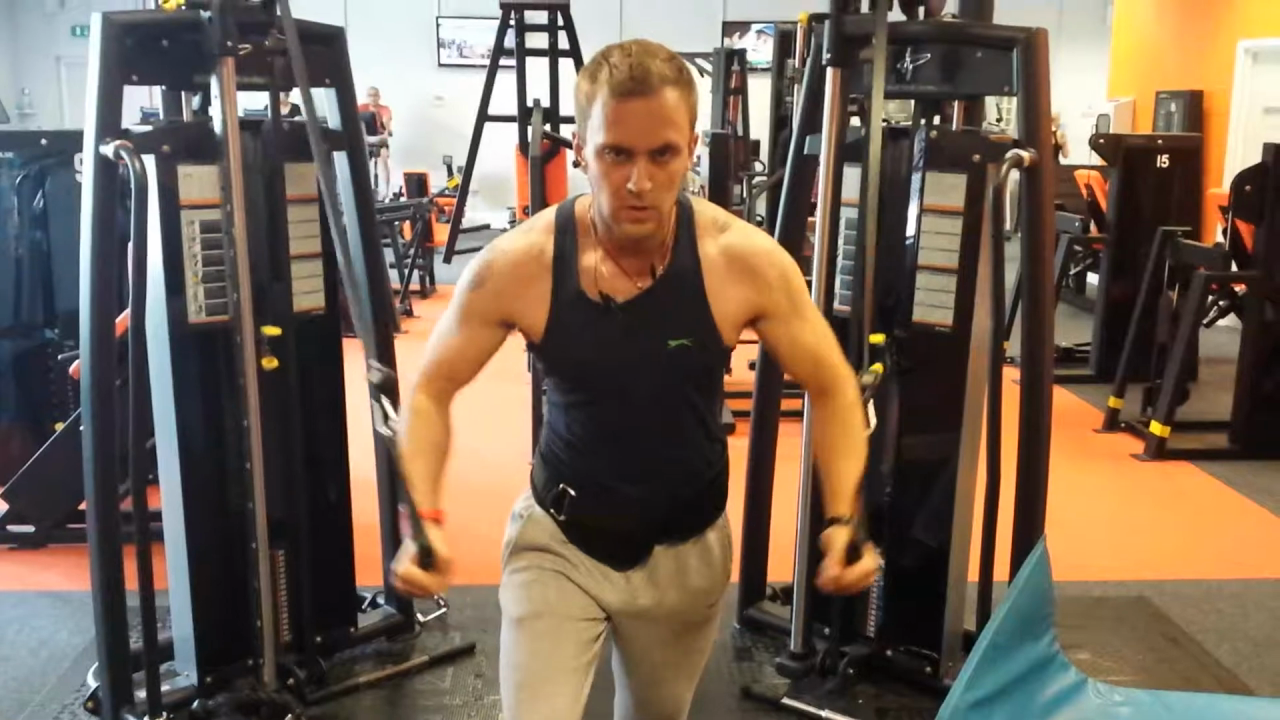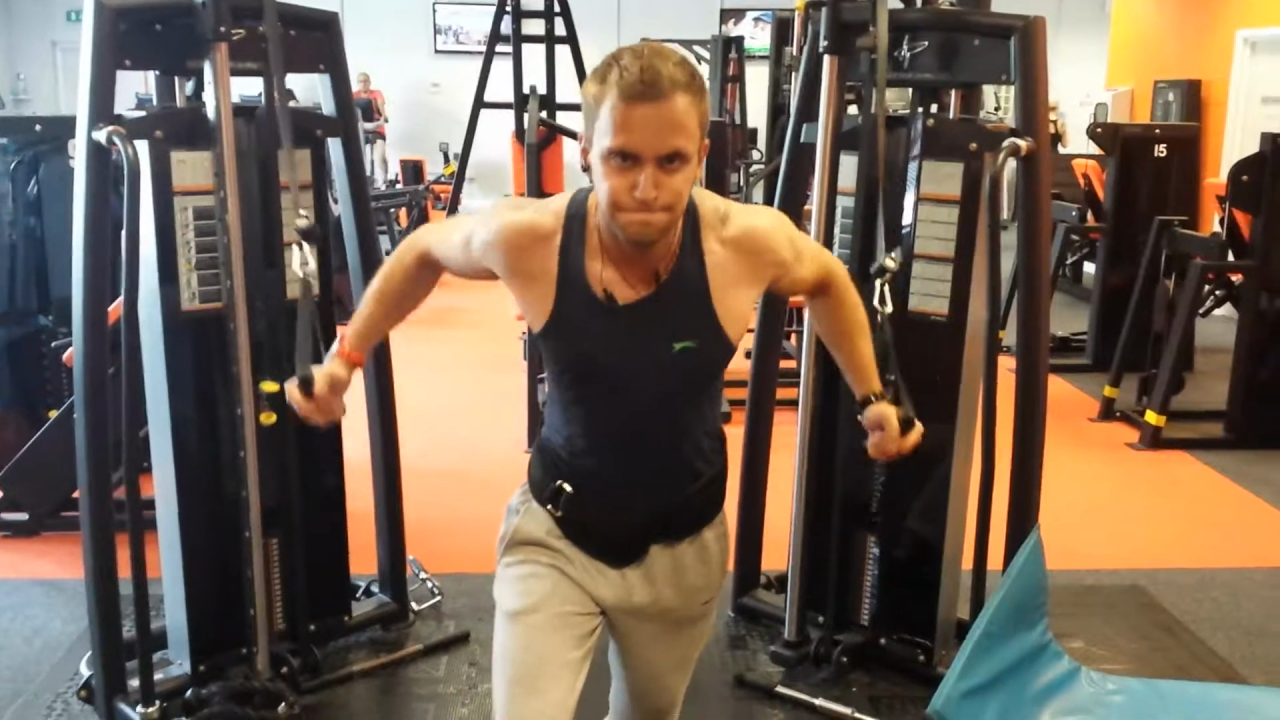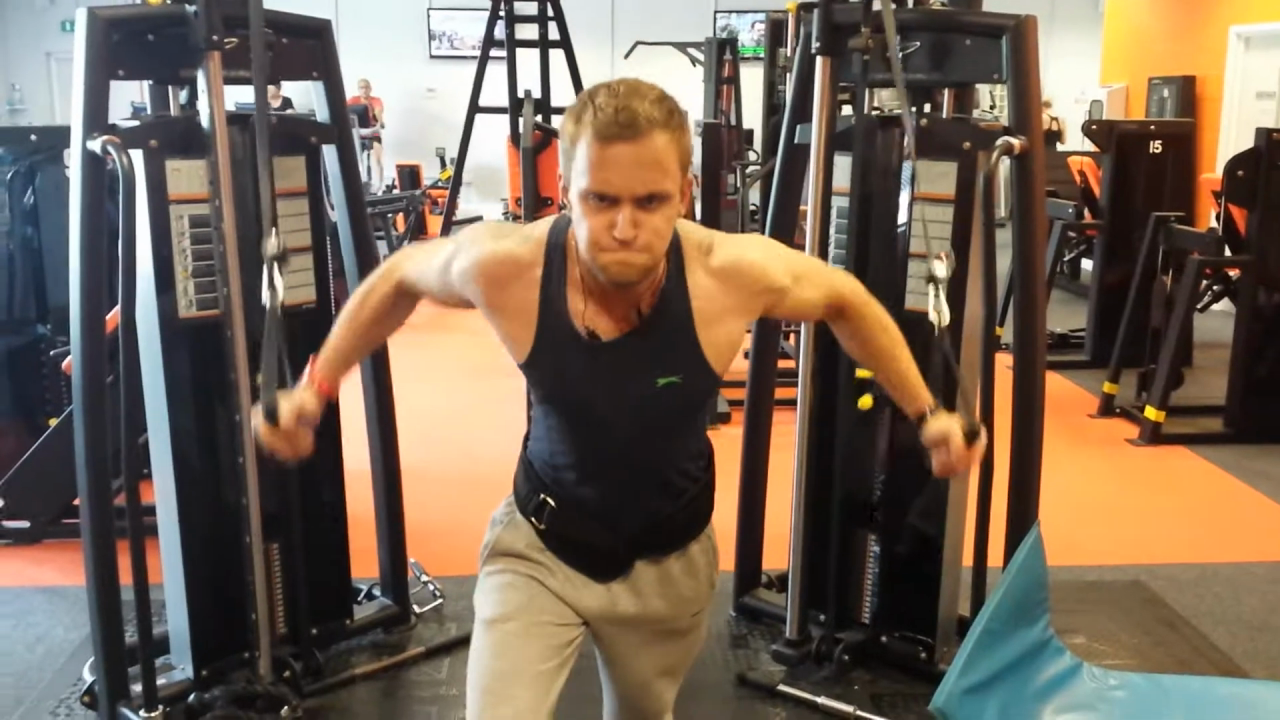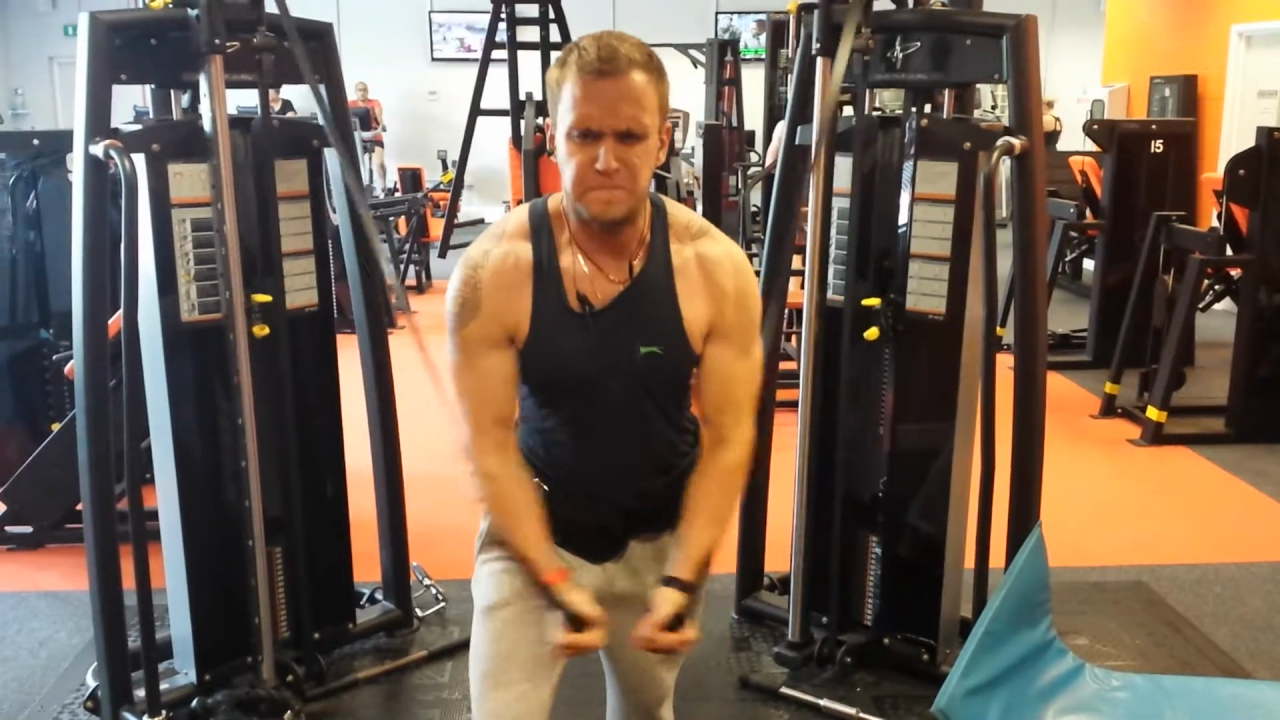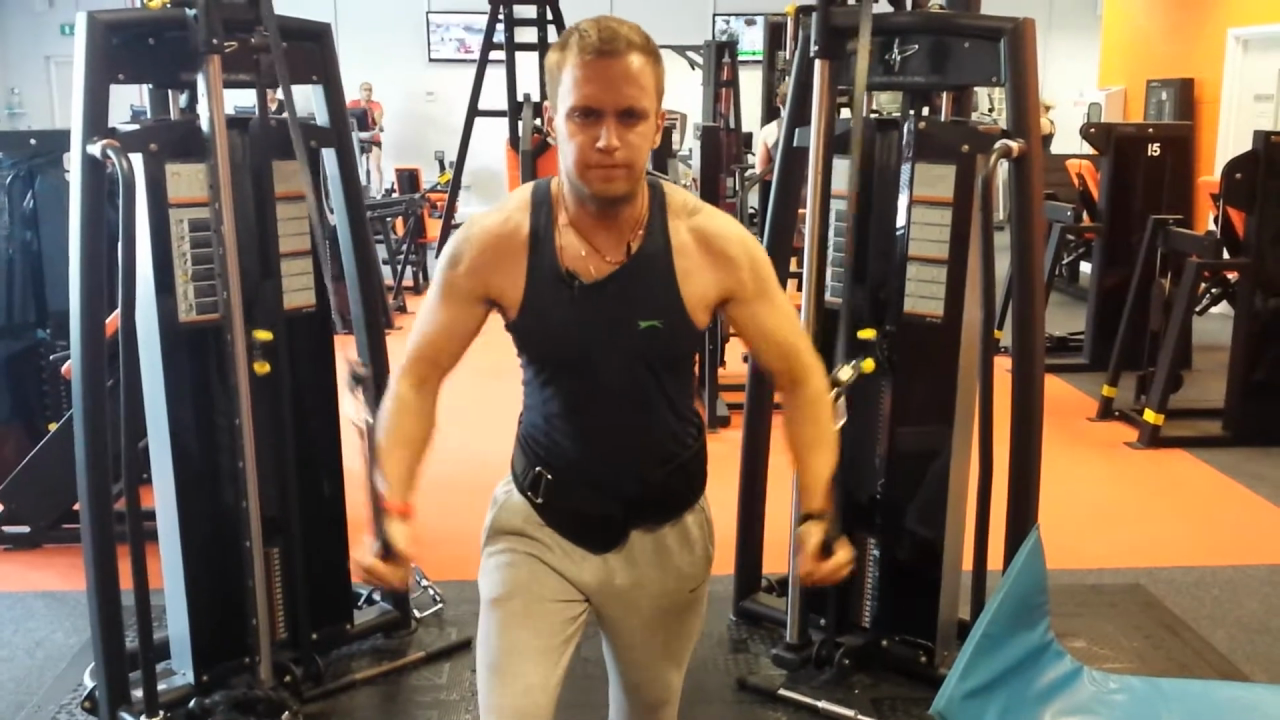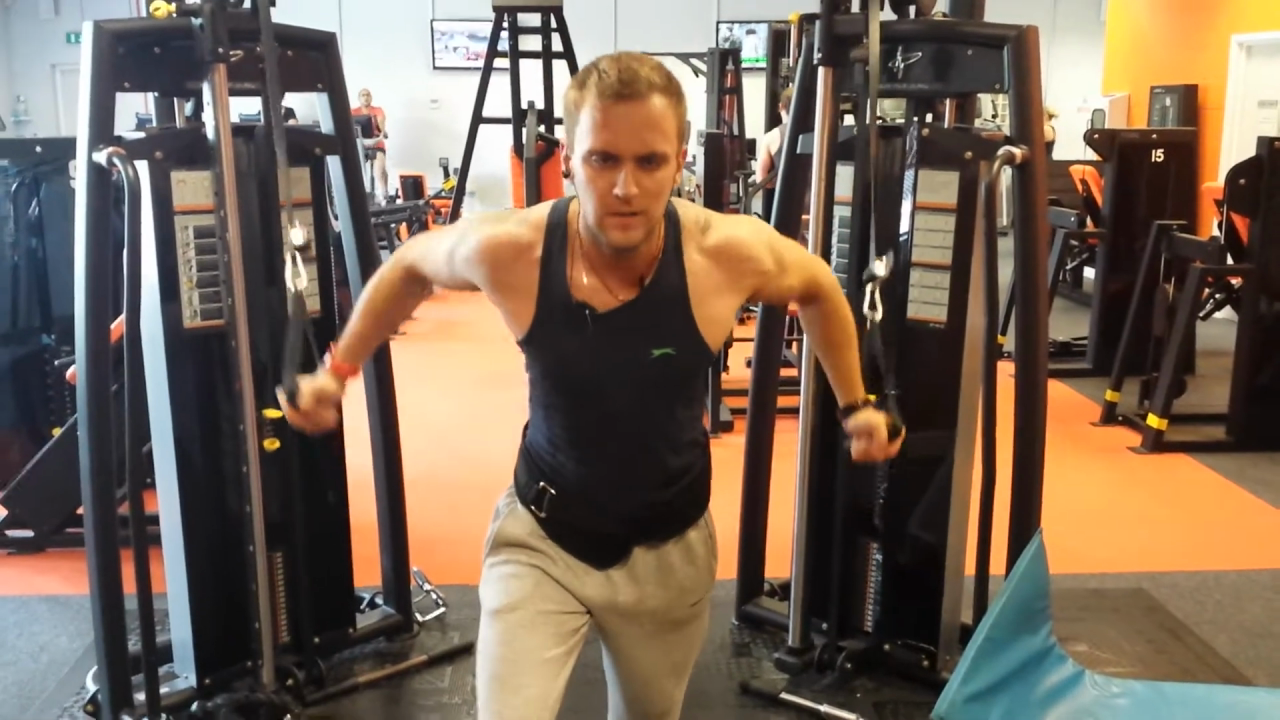
dt=0.4s
person 1, frame 1
left shoulder: (746, 259)
right shoulder: (518, 264)
left elbow: (831, 388)
right elbow: (430, 390)
left wrist: (841, 520)
right wrist: (426, 522)
left hip: (686, 546)
right hip: (560, 540)
person 1, frame 2
left shoulder: (748, 242)
right shoulder: (527, 237)
left elbow: (827, 281)
right elbow: (426, 251)
left wrist: (871, 396)
right wrist: (345, 359)
left hip: (684, 543)
right hip: (555, 534)
person 1, frame 3
left shoulder: (736, 273)
right shoulder: (507, 266)
left elbow: (846, 298)
right elbow: (405, 272)
left wrist: (926, 409)
right wrist: (316, 381)
left hip: (671, 556)
right hip: (539, 544)
person 1, frame 4
left shoulder: (716, 268)
right shoulder: (492, 270)
left elbow: (728, 441)
right elbow: (491, 445)
left wrist: (682, 583)
right wrist: (556, 585)
left hip: (662, 533)
right hip: (535, 528)
person 1, frame 5
left shoulder: (713, 242)
right shoulder: (493, 243)
left elbow: (801, 379)
right elbow: (418, 376)
left wrist: (815, 515)
right wrist: (394, 511)
left hip: (664, 528)
right hip: (538, 523)
person 1, frame 6
left shoulder: (730, 252)
right shoulder: (506, 248)
left elbow: (818, 287)
right elbow: (410, 265)
left wrist: (855, 406)
right wrist: (337, 373)
left hip: (669, 544)
right hip: (541, 536)
